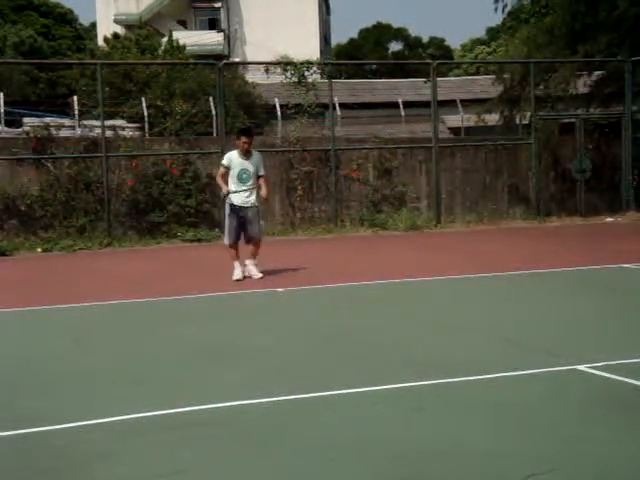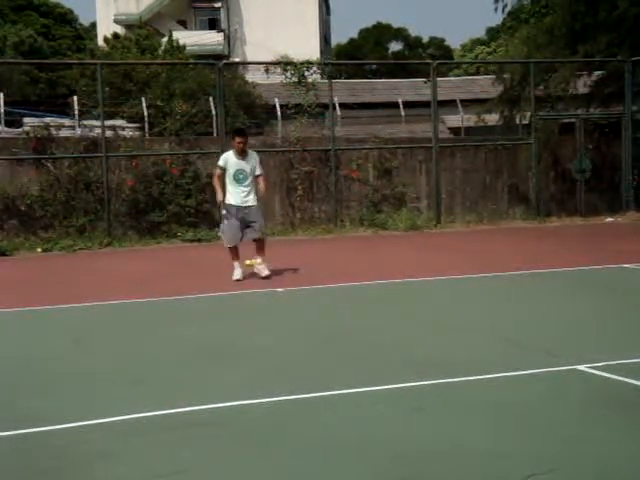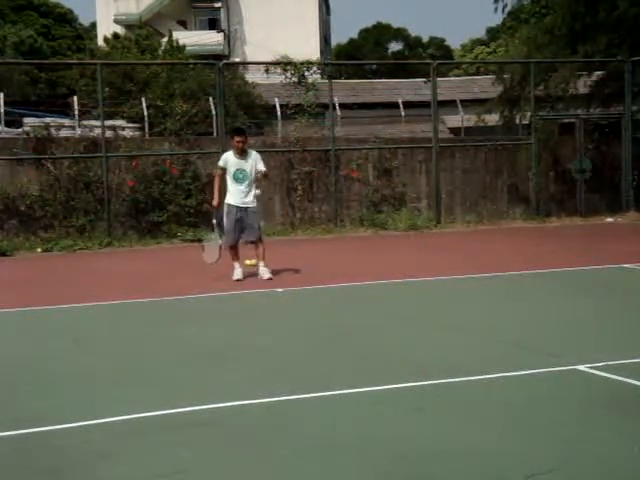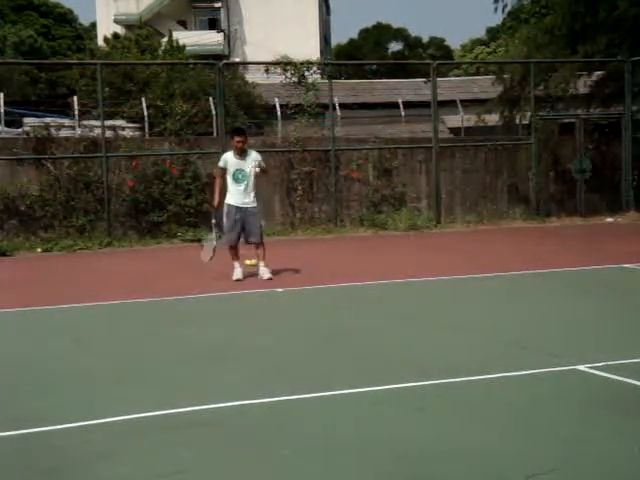
dt=0.2s
person 1, frame 1
left shoulder: (257, 157)
right shoulder: (230, 156)
left elbow: (261, 176)
right elbow: (219, 176)
left wrist: (264, 189)
right wrist: (224, 187)
left hip: (252, 203)
right hip: (234, 203)
left knee: (255, 238)
right knee: (233, 239)
left ankle: (250, 265)
right ankle: (237, 267)
person 1, frame 2
left shoulder: (254, 156)
right shoulder: (226, 157)
left elbow: (259, 176)
right elbow: (217, 177)
left wrist: (262, 185)
right wrist: (219, 192)
left hip: (251, 203)
right hip: (232, 204)
left knee: (259, 235)
right knee: (231, 239)
left ankle: (259, 263)
right ankle: (237, 268)
person 1, frame 3
left shoulder: (255, 156)
right shoulder: (226, 157)
left elbow: (264, 174)
right elbow: (218, 177)
left wrist: (263, 173)
right wrist: (216, 196)
left hip: (250, 203)
right hip: (232, 204)
left knee: (257, 237)
right knee: (232, 239)
left ankle: (262, 267)
right ankle: (237, 268)
person 1, frame 4
left shoulder: (254, 156)
right shoulder: (226, 157)
left elbow: (264, 172)
right elbow: (219, 177)
left wrist: (262, 168)
right wrist: (216, 197)
left hip: (250, 204)
right hip: (232, 204)
left knee: (257, 237)
right knee: (232, 239)
left ankle: (262, 267)
right ankle: (237, 268)
